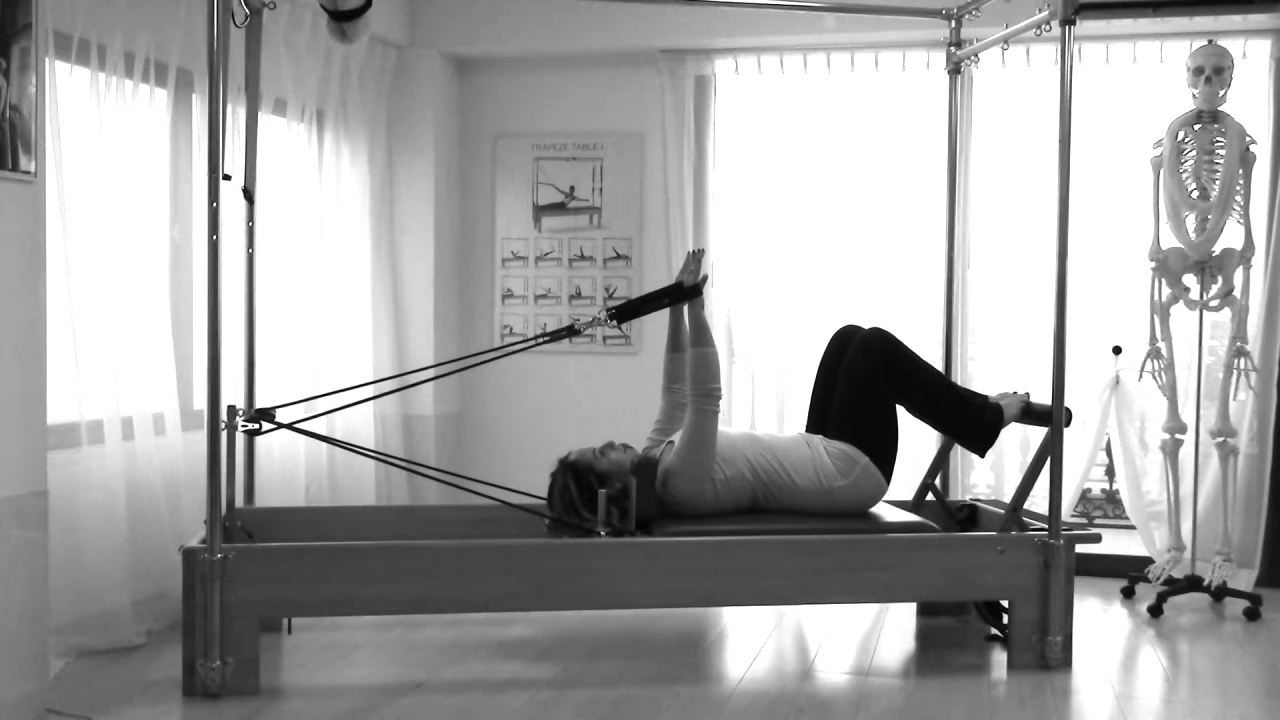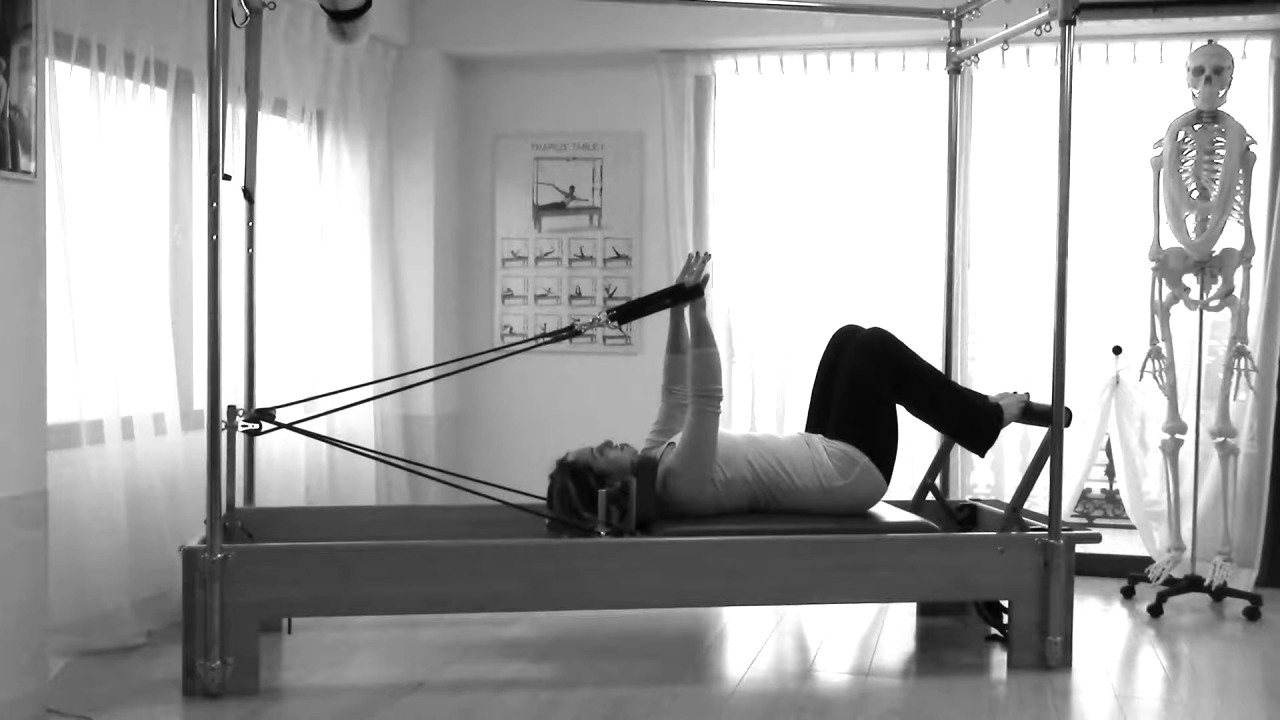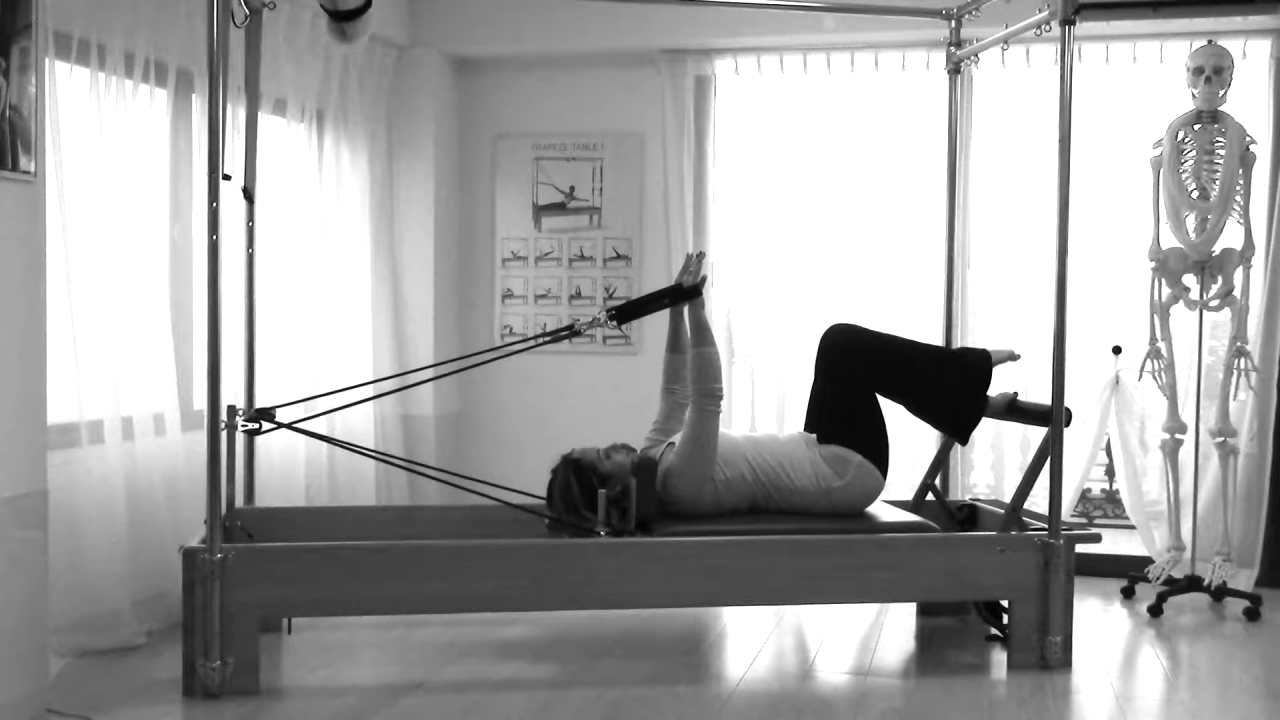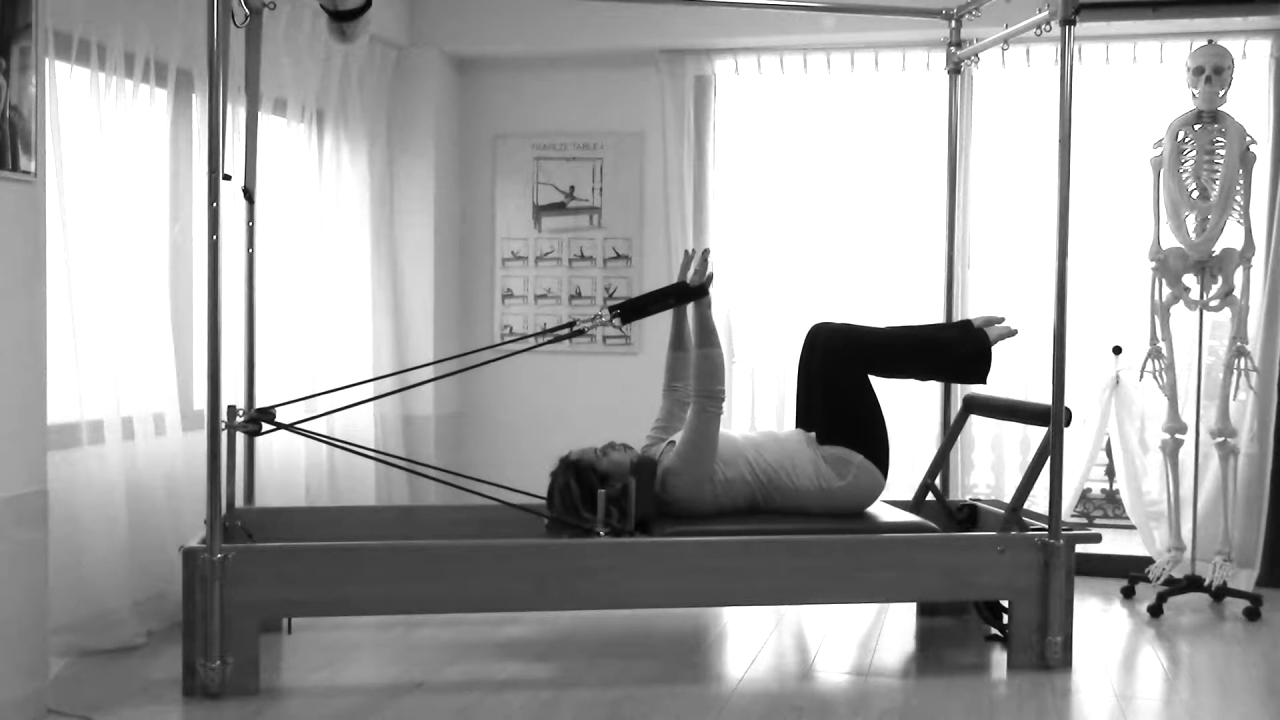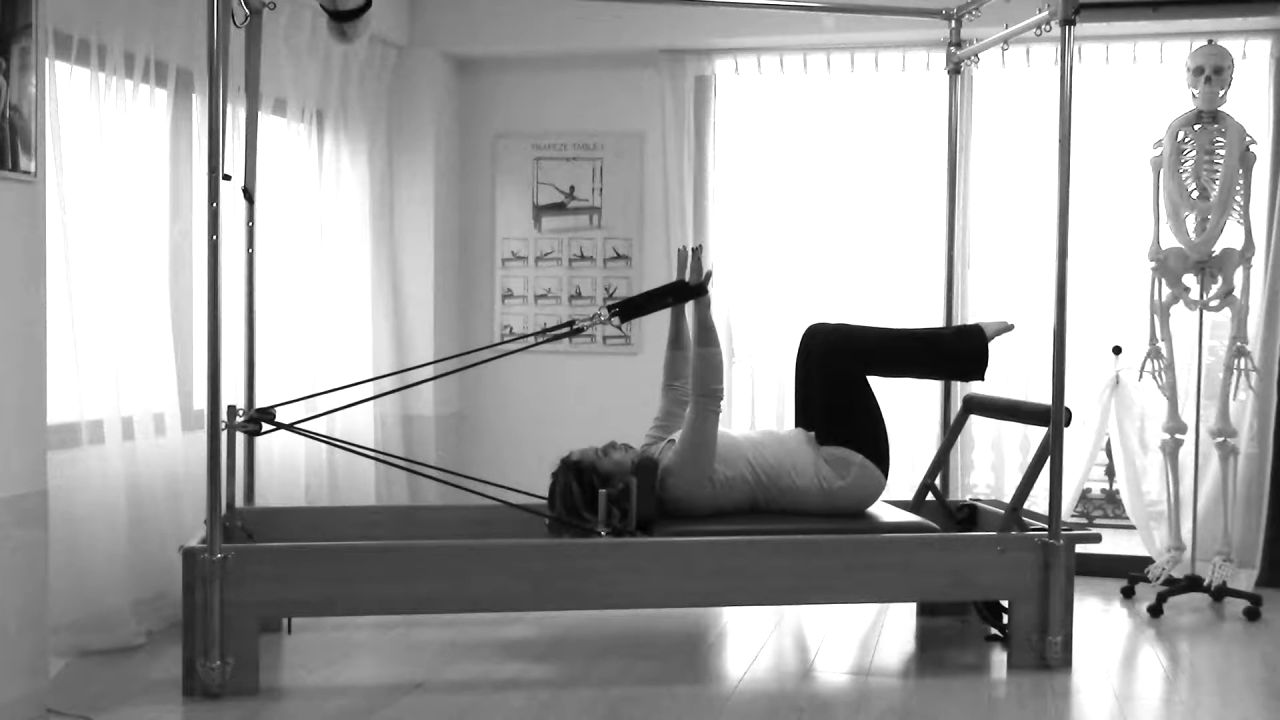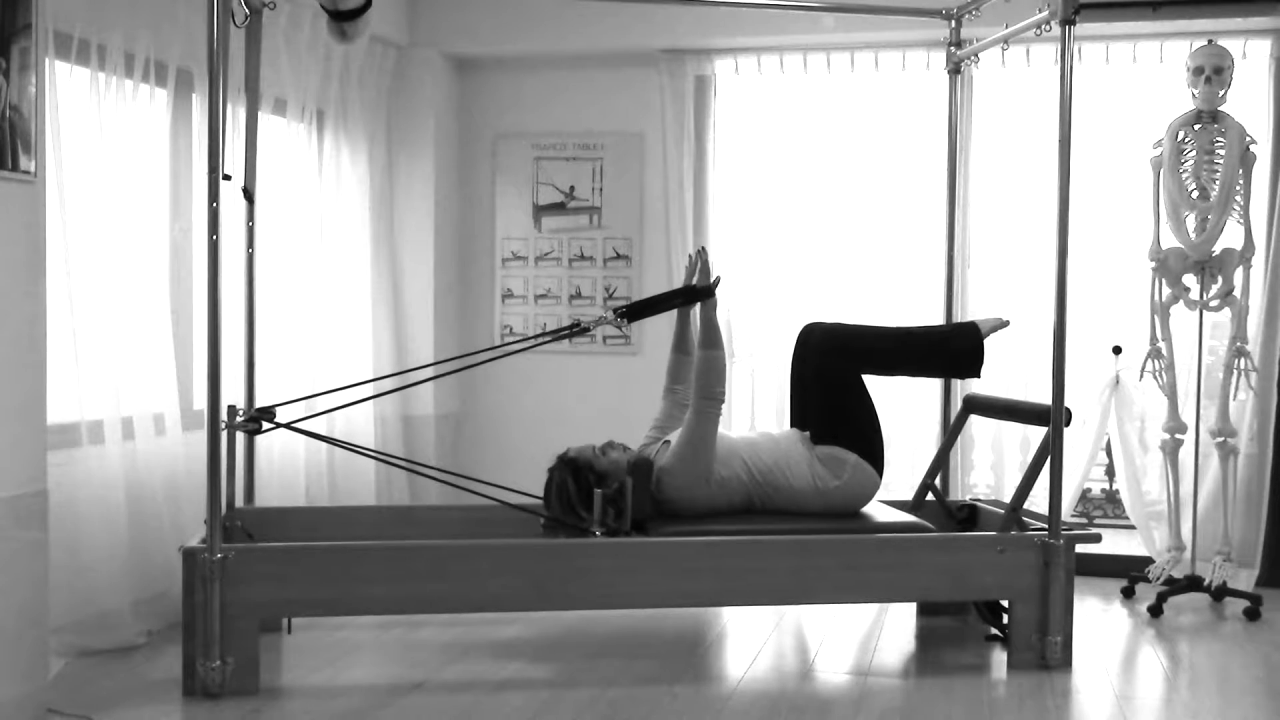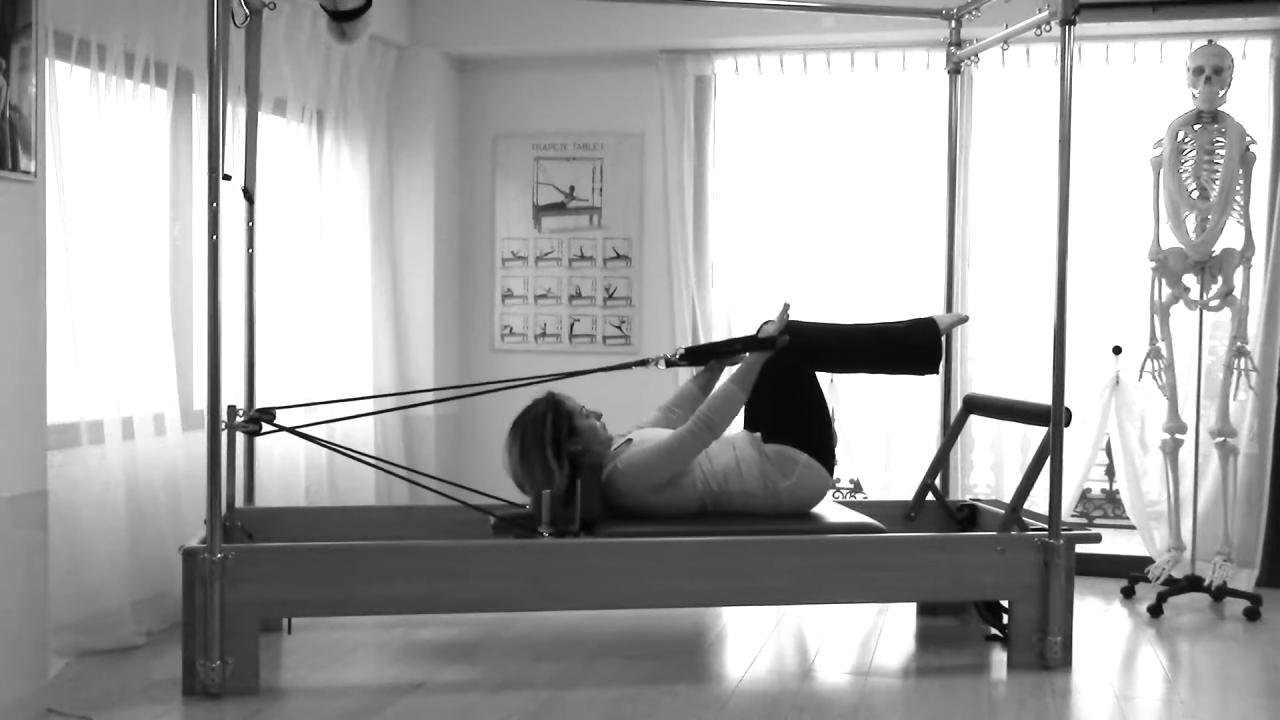
dt=0.7s
person 1, frame 1
left shoulder: (655, 461)
right shoulder: (678, 482)
left elbow: (676, 394)
right elbow: (704, 398)
left wrist: (676, 310)
right wrist: (694, 309)
left hip: (821, 460)
right hip: (849, 473)
left knee: (851, 338)
right knee: (875, 345)
left ankle: (970, 410)
right ankle: (986, 418)
person 1, frame 2
left shoulder: (655, 461)
right shoulder: (678, 483)
left elbow: (676, 395)
right elbow: (705, 398)
left wrist: (677, 311)
right wrist: (696, 309)
left hip: (821, 458)
right hip: (849, 474)
left knee: (850, 338)
right knee: (874, 346)
left ankle: (970, 411)
right ankle: (985, 417)
person 1, frame 3
left shoulder: (654, 461)
right shoulder: (679, 483)
left elbow: (675, 393)
right elbow: (706, 398)
left wrist: (676, 311)
right wrist: (694, 308)
left hip: (817, 461)
right hip: (848, 474)
left knee: (847, 351)
right knee: (843, 343)
left ankle: (969, 397)
right ankle: (974, 370)
person 1, frame 4
left shoulder: (654, 459)
right shoulder: (677, 482)
left elbow: (677, 391)
right elbow: (707, 398)
left wrist: (679, 307)
right wrist: (700, 306)
left hip: (814, 459)
right hip: (847, 473)
left knee: (825, 340)
right knee: (834, 344)
left ankle: (966, 342)
right ankle: (973, 348)
person 1, frame 5
left shoulder: (655, 456)
right shoulder: (677, 481)
left elbow: (676, 391)
right elbow: (705, 398)
left wrist: (678, 306)
right wrist: (700, 307)
left hip: (812, 459)
right hip: (847, 473)
left knee: (819, 340)
right knee: (832, 344)
left ankle: (963, 348)
right ankle: (970, 346)
person 1, frame 6
left shoulder: (652, 456)
right shoulder: (675, 479)
left elbow: (677, 393)
right elbow: (707, 400)
left wrist: (684, 310)
right wrist: (707, 309)
left hip: (807, 459)
right hip: (841, 474)
left knee: (816, 339)
right knee: (829, 345)
left ankle: (961, 343)
right ankle: (966, 342)
person 1, frame 7
left shoulder: (611, 457)
right shoulder: (629, 473)
left elbow: (675, 413)
right elbow: (706, 426)
left wrist: (717, 363)
right wrist: (759, 355)
left hip: (764, 460)
right hip: (793, 473)
left knee: (781, 341)
right knee: (787, 347)
left ankle: (921, 340)
right ankle: (925, 338)
